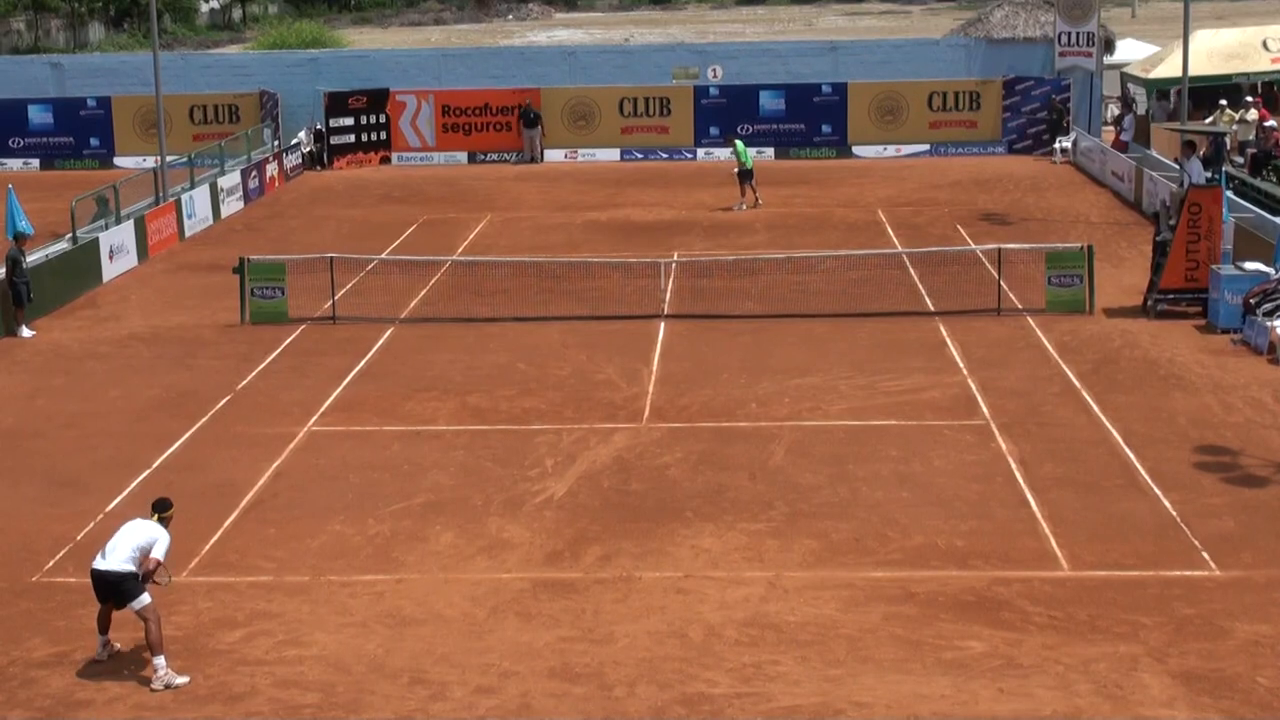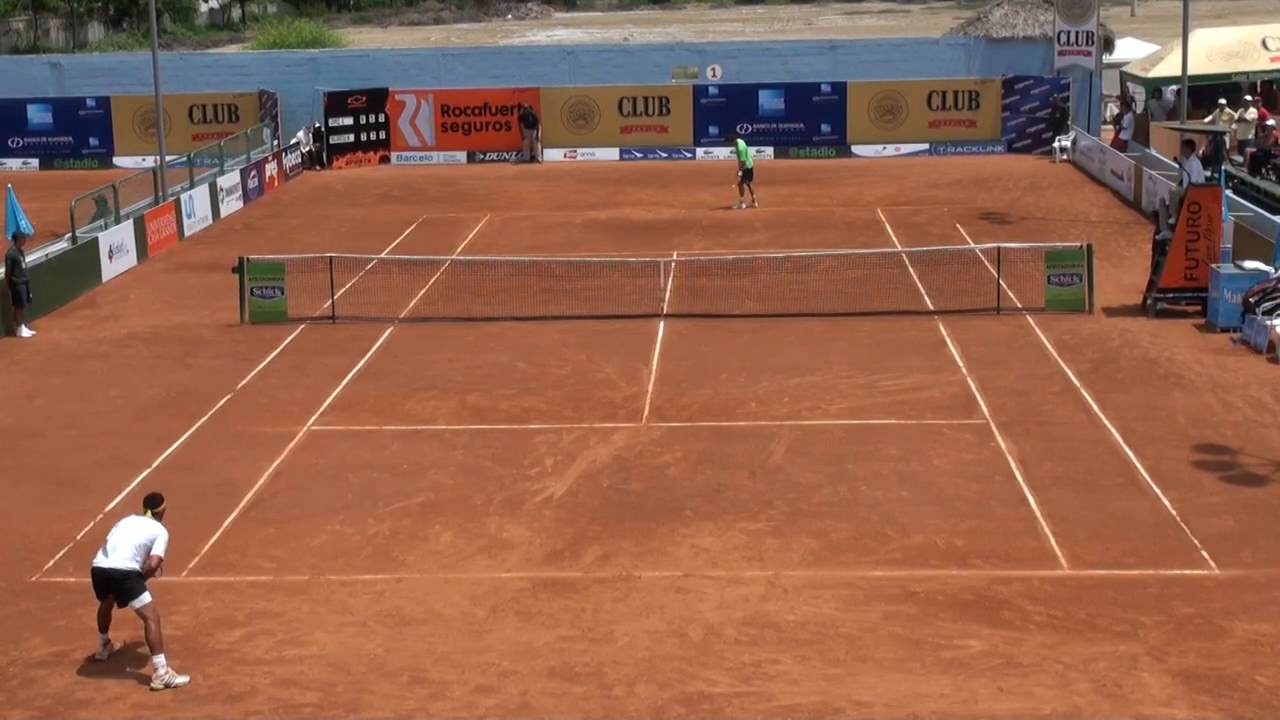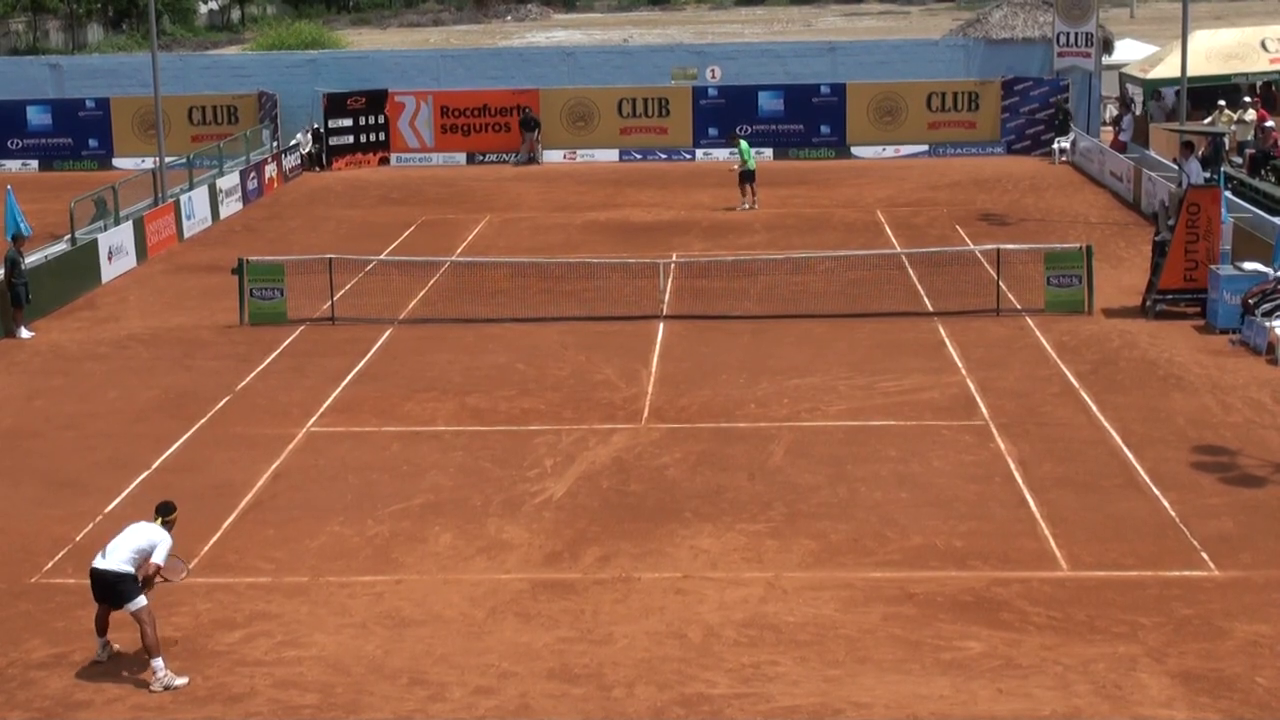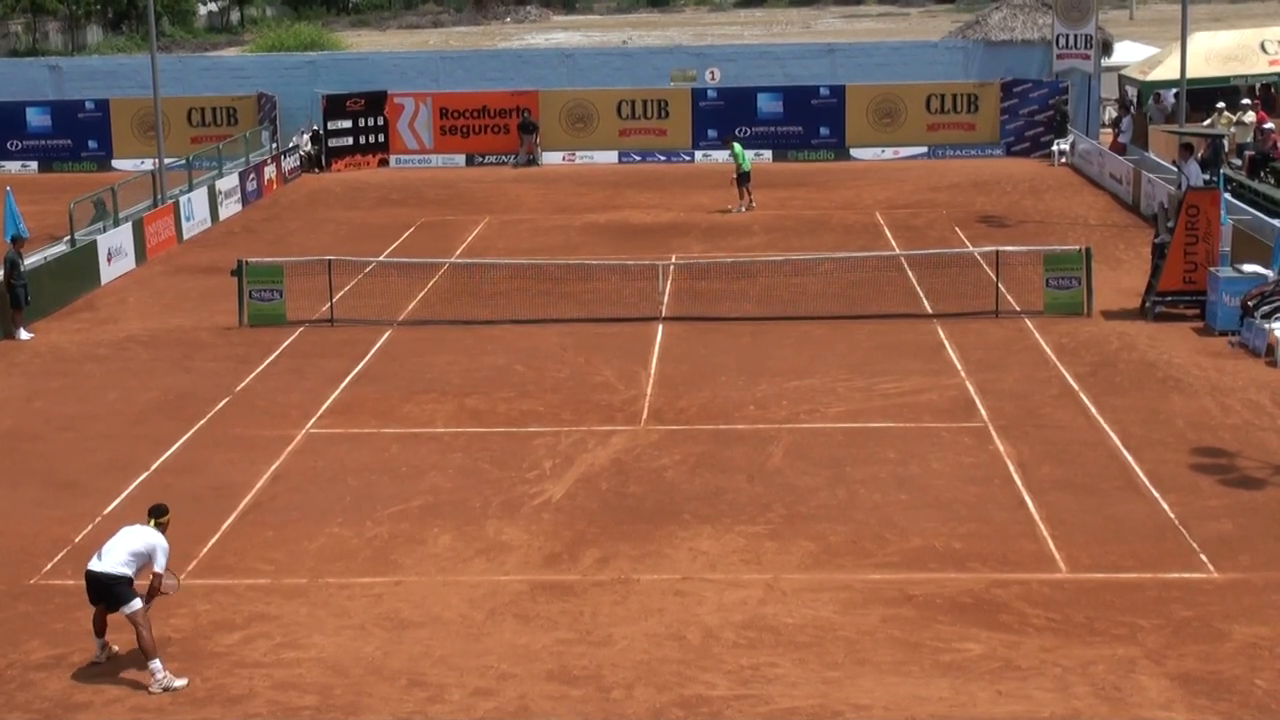
dt=0.5s
person 1, frame 1
left shoulder: (133, 523)
right shoulder: (163, 534)
right elbow: (151, 567)
left wrist: (138, 579)
right wrist: (142, 583)
left hip: (97, 569)
right hip: (120, 573)
left knee: (107, 605)
right knee: (152, 618)
left ankle: (104, 648)
right ankle: (161, 674)
person 1, frame 2
left shoulder: (126, 520)
right shoulder: (160, 530)
right elbow: (153, 564)
right wrist: (142, 579)
left hip: (98, 567)
right hip: (123, 571)
left knee: (106, 603)
right knee: (151, 617)
left ankle: (104, 647)
right ankle: (161, 674)
person 1, frame 3
left shoulder: (138, 526)
right shoulder: (164, 538)
right elbow: (151, 572)
left wrist: (138, 583)
right wrist: (145, 587)
left hip: (97, 568)
right hip: (117, 574)
left knee: (104, 607)
right knee: (147, 621)
left ankle: (103, 650)
right ankle: (160, 676)
person 1, frame 4
left shoulder: (130, 529)
right shoulder: (160, 542)
right elbow: (156, 582)
left wrist: (136, 597)
right wrist: (146, 603)
left hip: (92, 571)
right hip: (113, 576)
left knee: (101, 609)
right knee: (142, 624)
left ankle: (102, 651)
right ankle: (159, 678)
